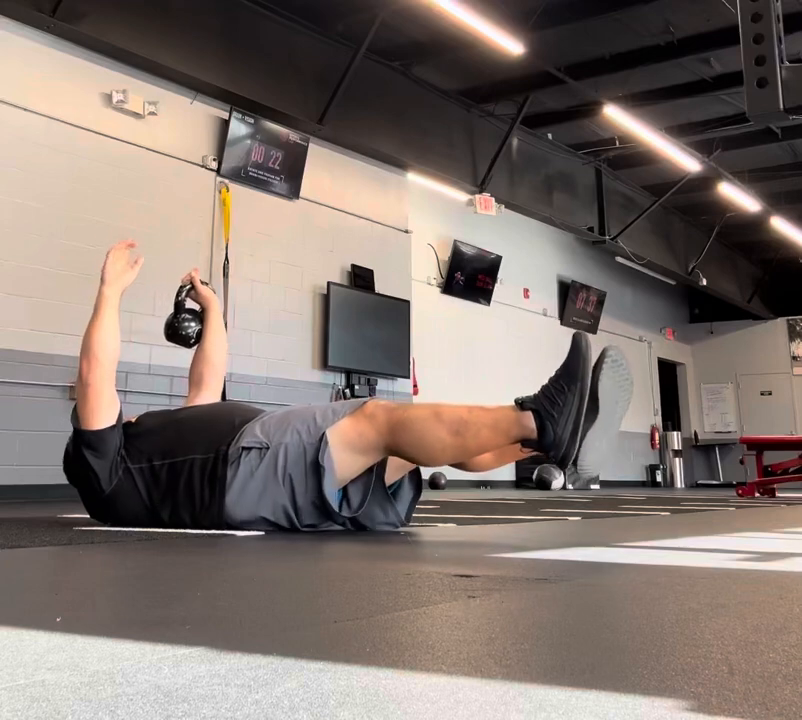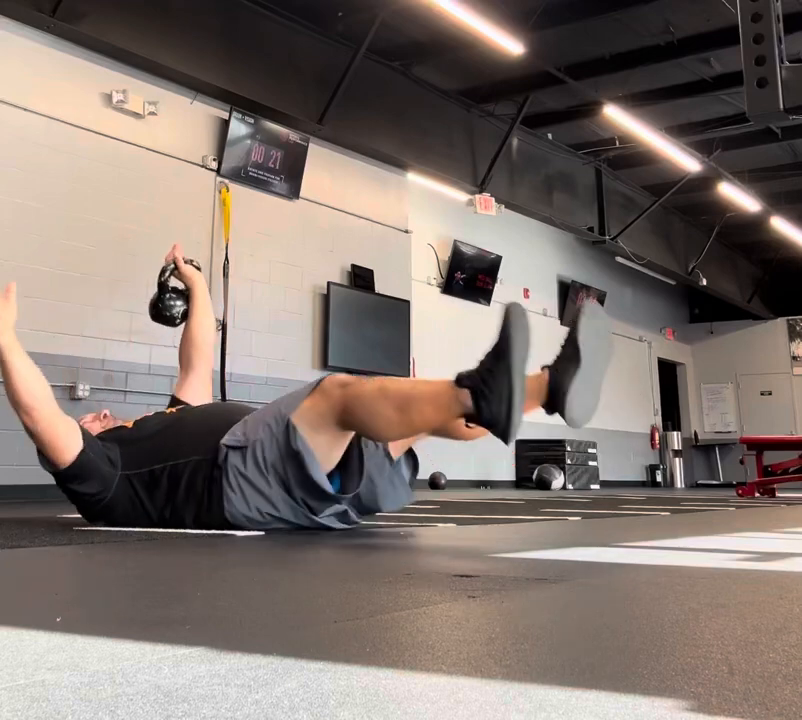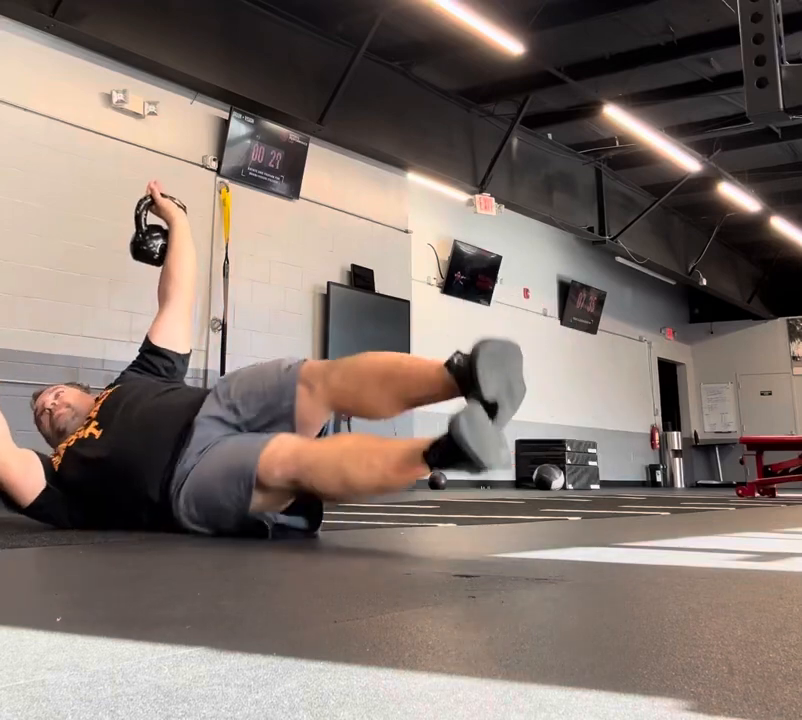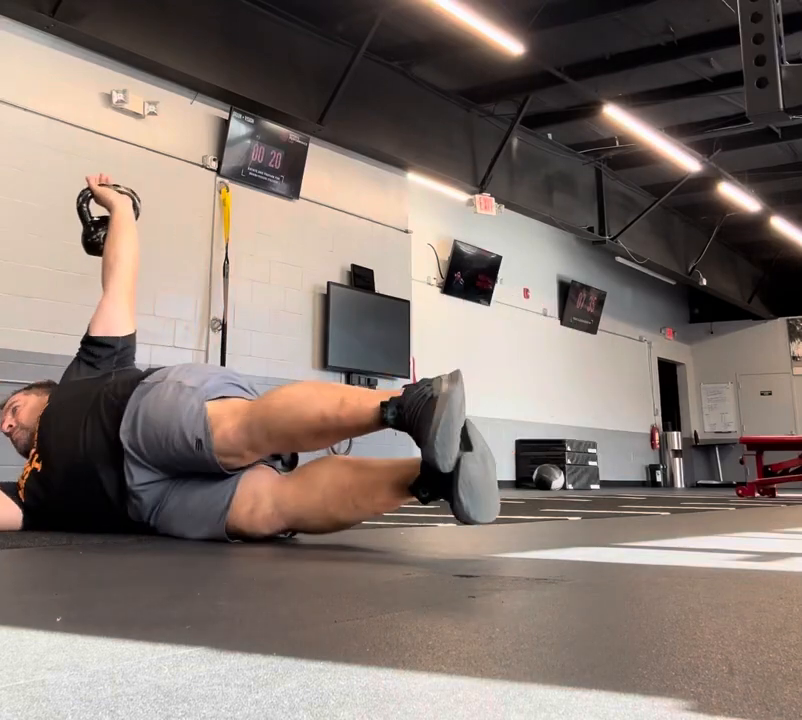
dt=0.7s
person 1, frame 1
left shoulder: (171, 435)
right shoulder: (105, 466)
left elbow: (207, 383)
right elbow: (95, 379)
left wrist: (211, 308)
right wrist: (110, 290)
left hip: (304, 481)
right hip: (248, 467)
right knee: (379, 419)
left ankle: (565, 428)
right ankle: (537, 421)
person 1, frame 2
left shoulder: (168, 426)
right shoulder: (101, 468)
left elbow: (198, 369)
left wrist: (195, 285)
left hip: (313, 484)
right hip: (243, 471)
left knee: (435, 406)
right knee: (340, 392)
left ankle: (553, 387)
right ankle: (482, 396)
person 1, frame 3
left shoulder: (137, 381)
right shoulder: (62, 476)
left elbow: (177, 301)
left wrist: (176, 221)
right hip: (191, 475)
left knee: (328, 378)
right knee: (289, 463)
left ankle: (465, 378)
right ankle: (445, 452)
person 1, frame 4
left shoulder: (87, 375)
left elbow: (118, 289)
left wrist: (121, 208)
right hip: (161, 493)
left knee: (243, 431)
right knee: (269, 506)
left ankle: (408, 405)
right ankle: (432, 477)
